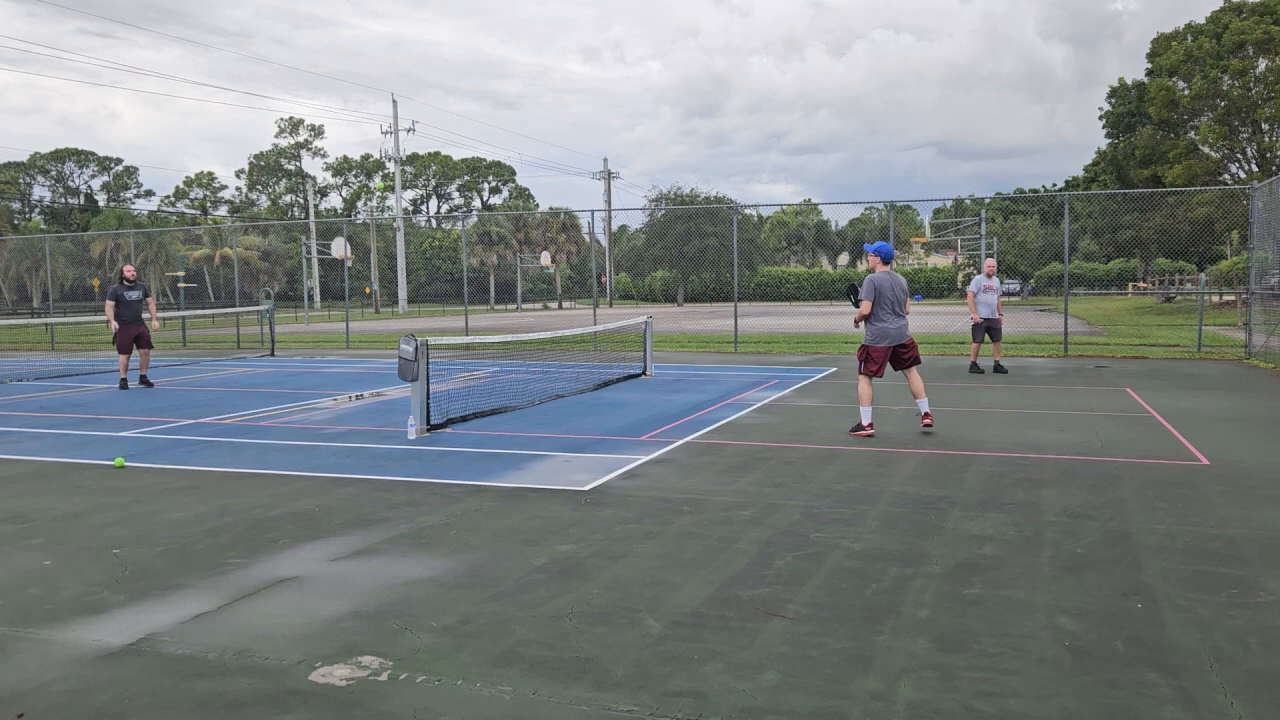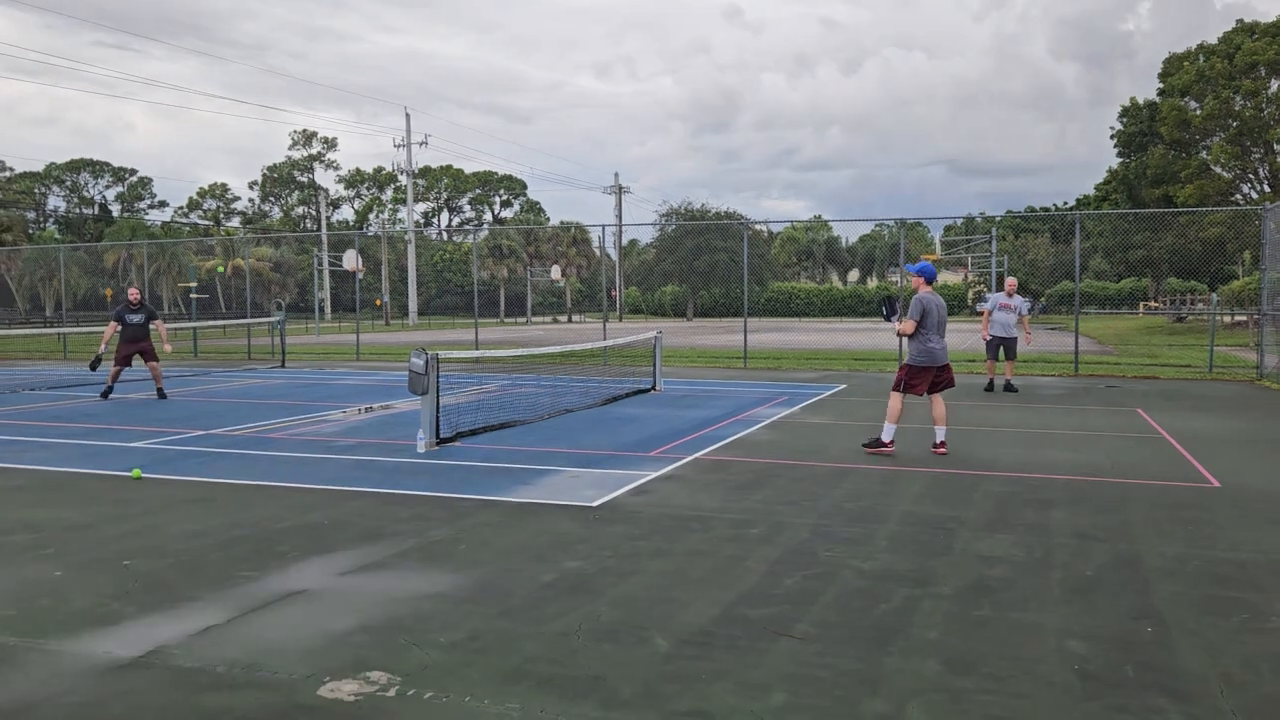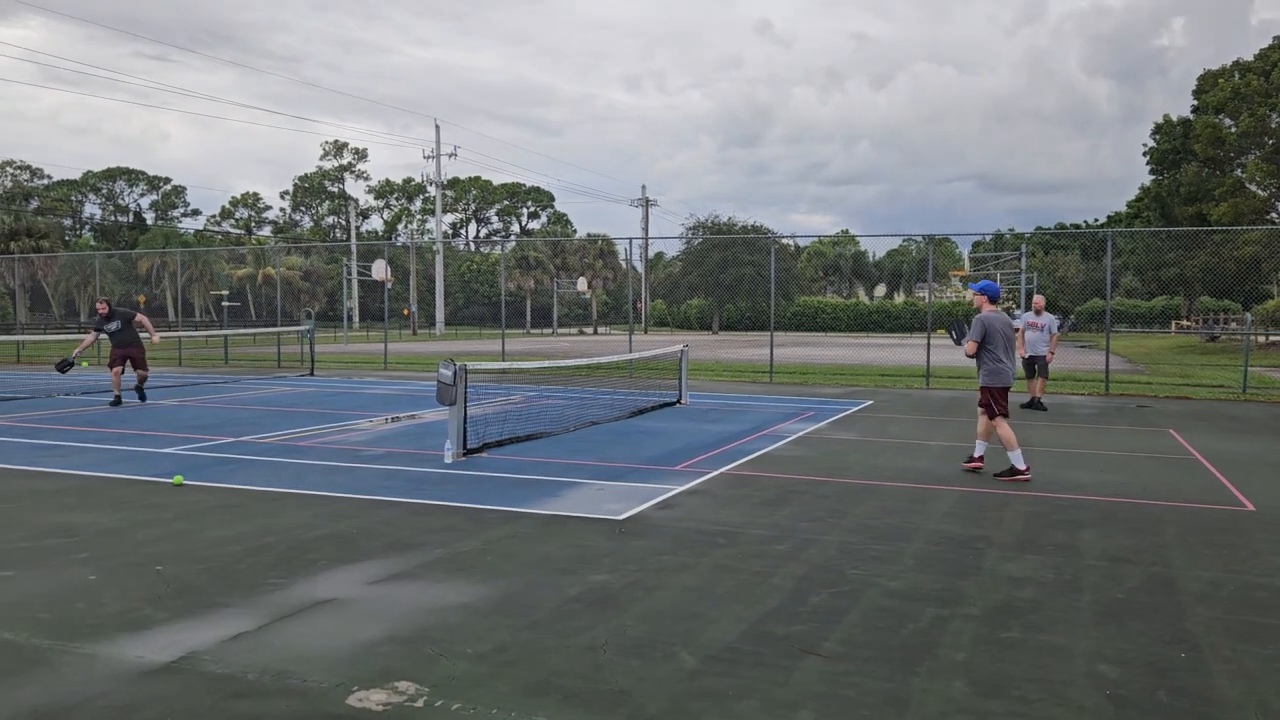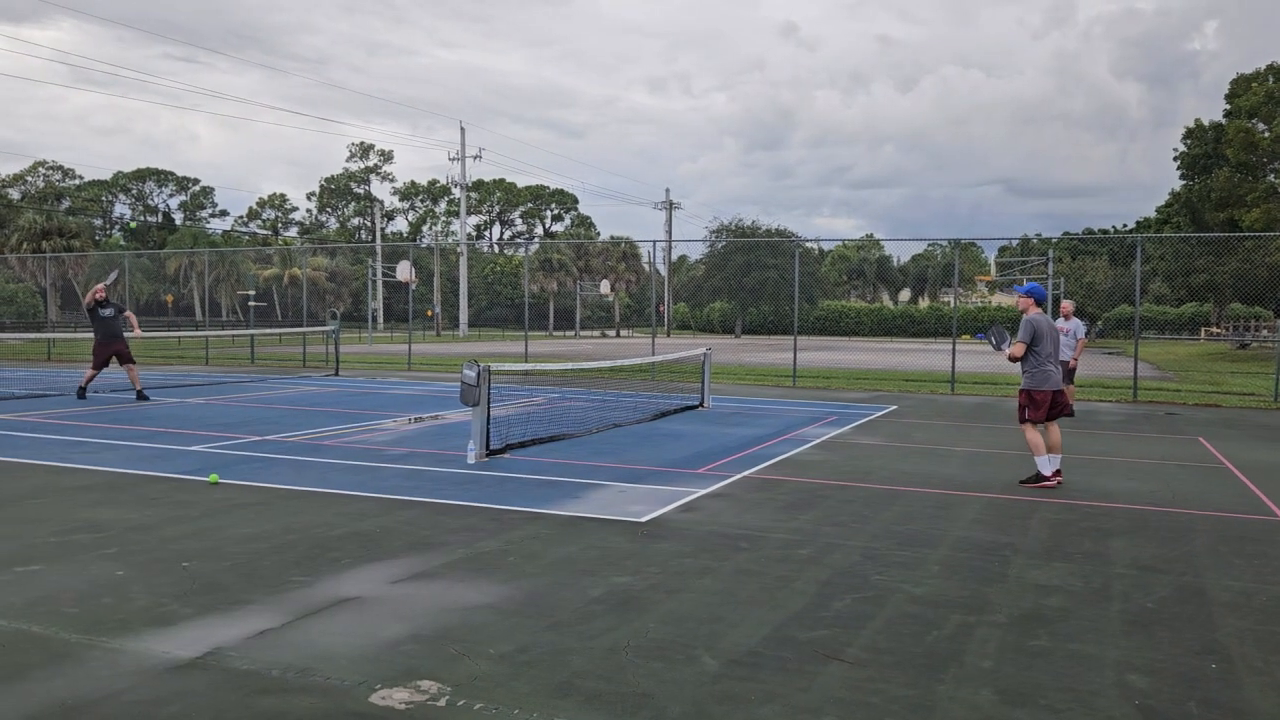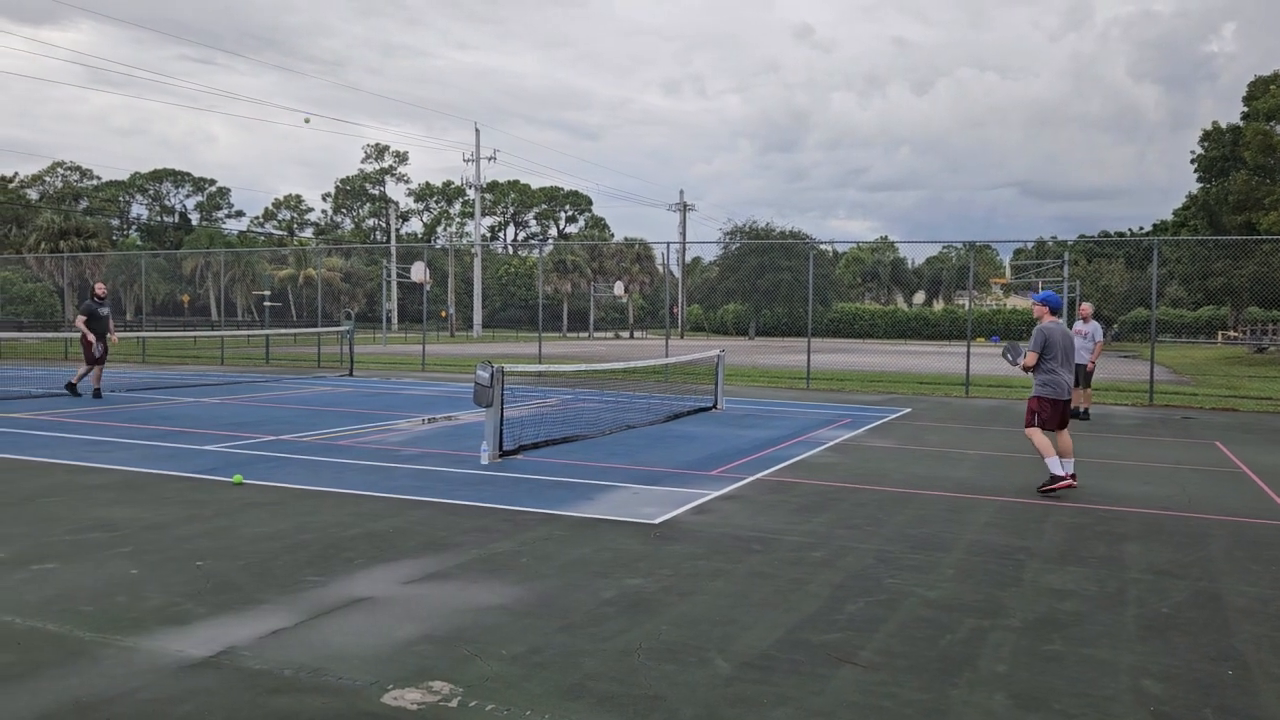
dt=0.5s
person 1, frame 1
left shoulder: (872, 280)
right shoulder: (901, 280)
left elbow: (864, 310)
right elbow: (907, 309)
left wrist: (857, 319)
left hip: (877, 338)
right hip: (901, 335)
left knee: (865, 378)
right knee: (911, 372)
left ankle: (866, 424)
right ankle: (926, 413)
person 1, frame 2
left shoulder: (919, 299)
right shoulder: (940, 300)
left elbow: (909, 330)
left wrist: (899, 328)
right wrist: (906, 325)
left hip: (920, 358)
right hip: (940, 357)
left knee: (896, 395)
right knee: (936, 397)
left ankle: (886, 440)
right ankle: (940, 441)
person 1, frame 3
left shoulder: (981, 319)
right shoulder: (1006, 319)
left elbow: (970, 351)
left wrist: (966, 348)
left hip: (992, 378)
right hip: (1005, 375)
left knee: (998, 421)
right knee: (983, 412)
left ankle: (1020, 468)
right ankle: (978, 456)
person 1, frame 4
left shoulder: (1029, 321)
right shoulder: (1049, 322)
left elbow: (1018, 352)
left wrist: (1009, 353)
right wrist: (1016, 353)
left hip: (1036, 382)
right hip: (1054, 381)
left knee: (1029, 426)
right knee: (1051, 424)
left ankle: (1045, 474)
right ankle: (1054, 470)
person 1, frame 5
left shoulder: (1042, 330)
right shoulder: (1065, 331)
left elbow: (1030, 362)
left wrist: (1024, 366)
right wrist: (1035, 366)
left hip: (1046, 390)
right hip: (1064, 389)
left knee: (1033, 431)
right knee: (1061, 430)
left ankle: (1059, 475)
right ankle: (1068, 473)
